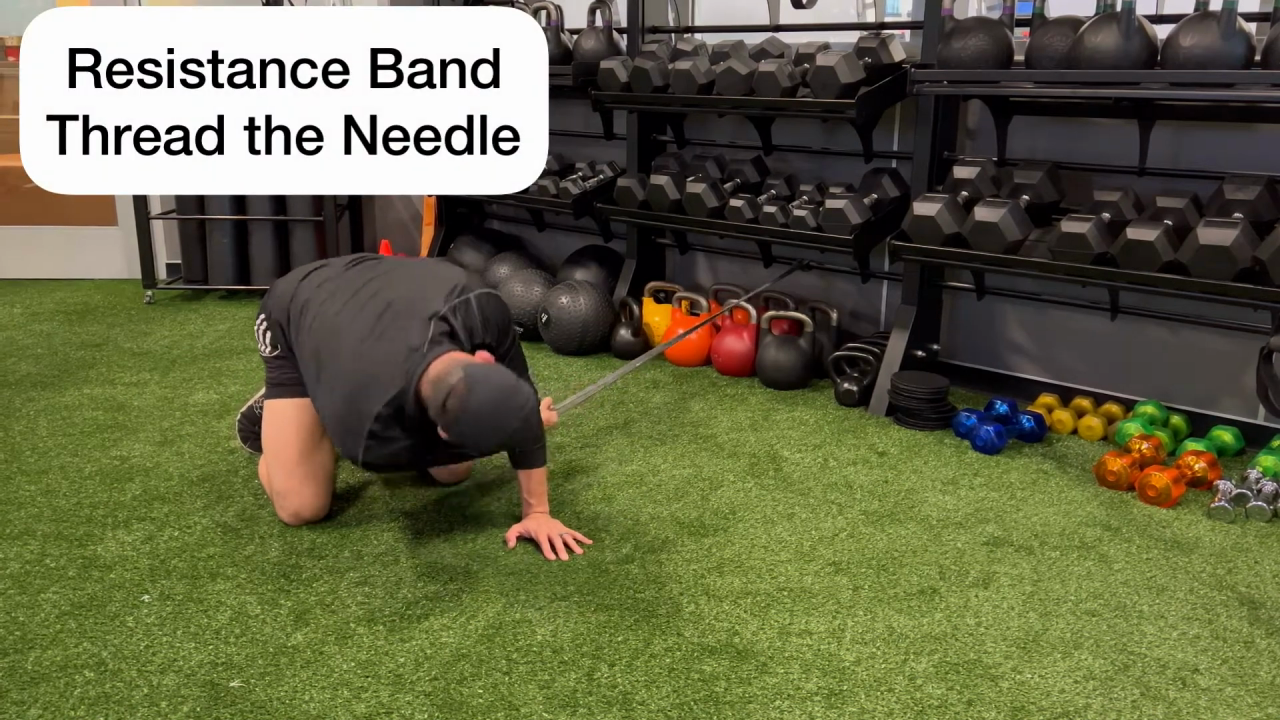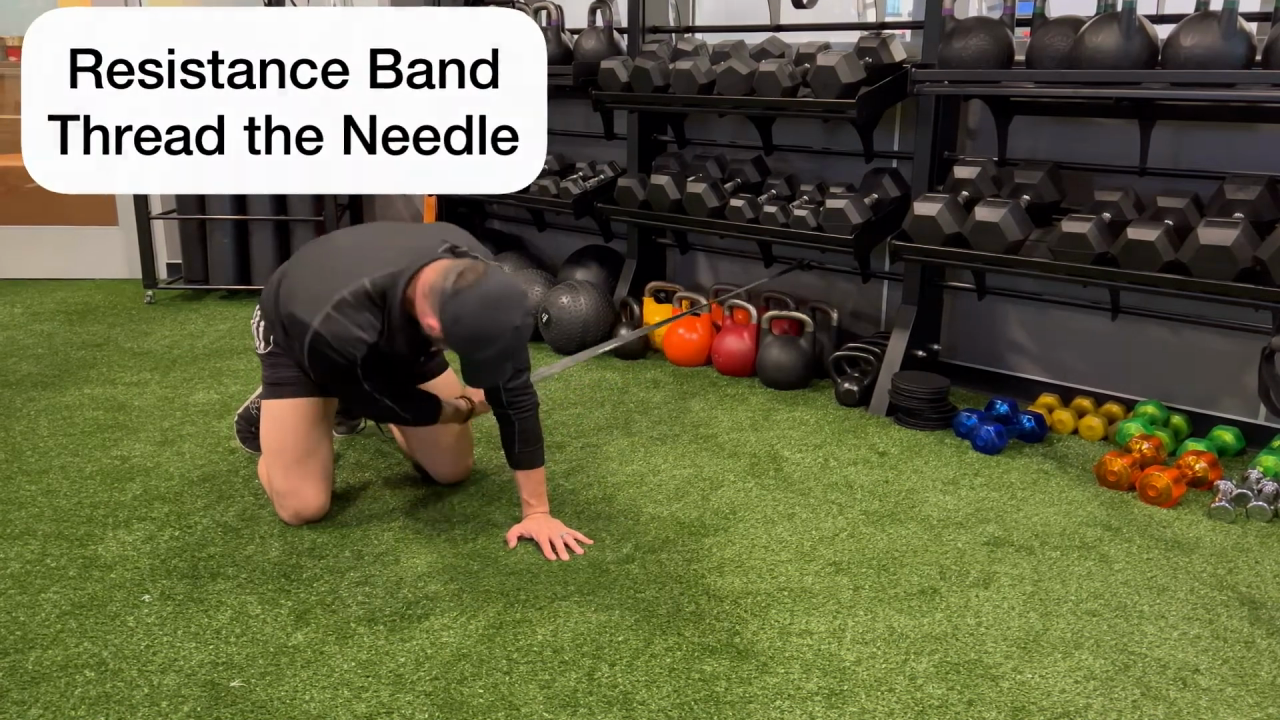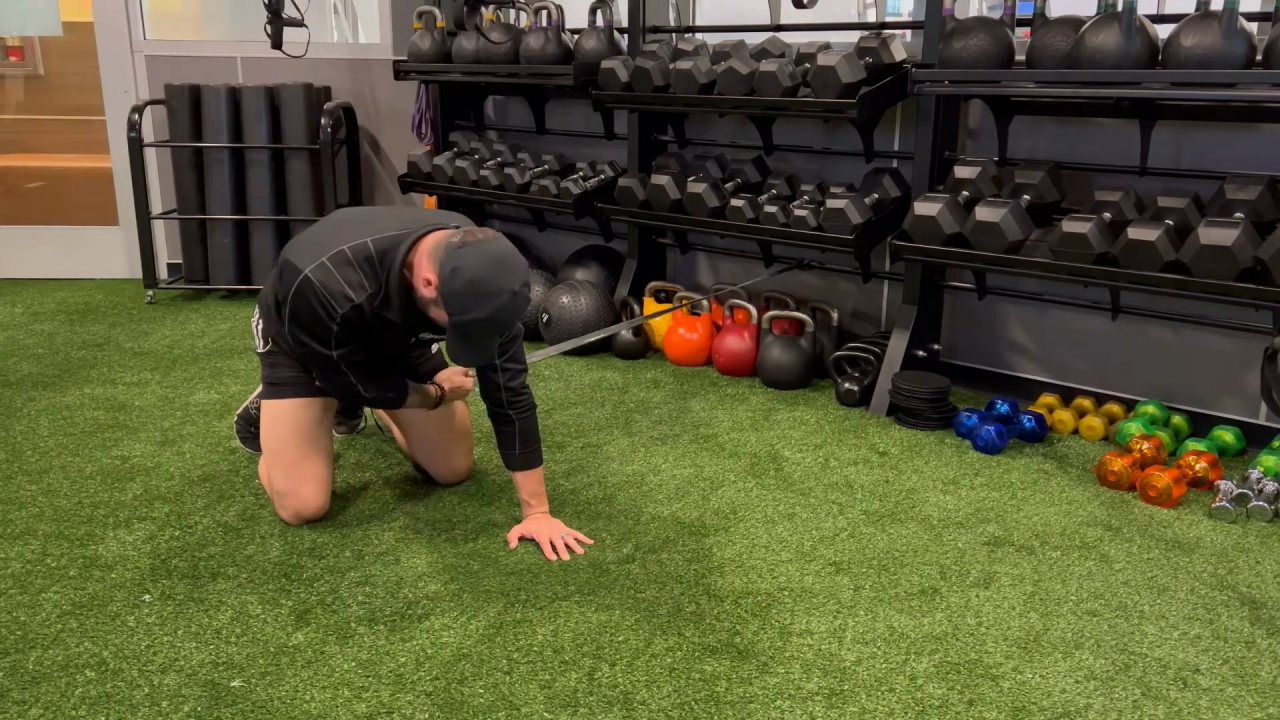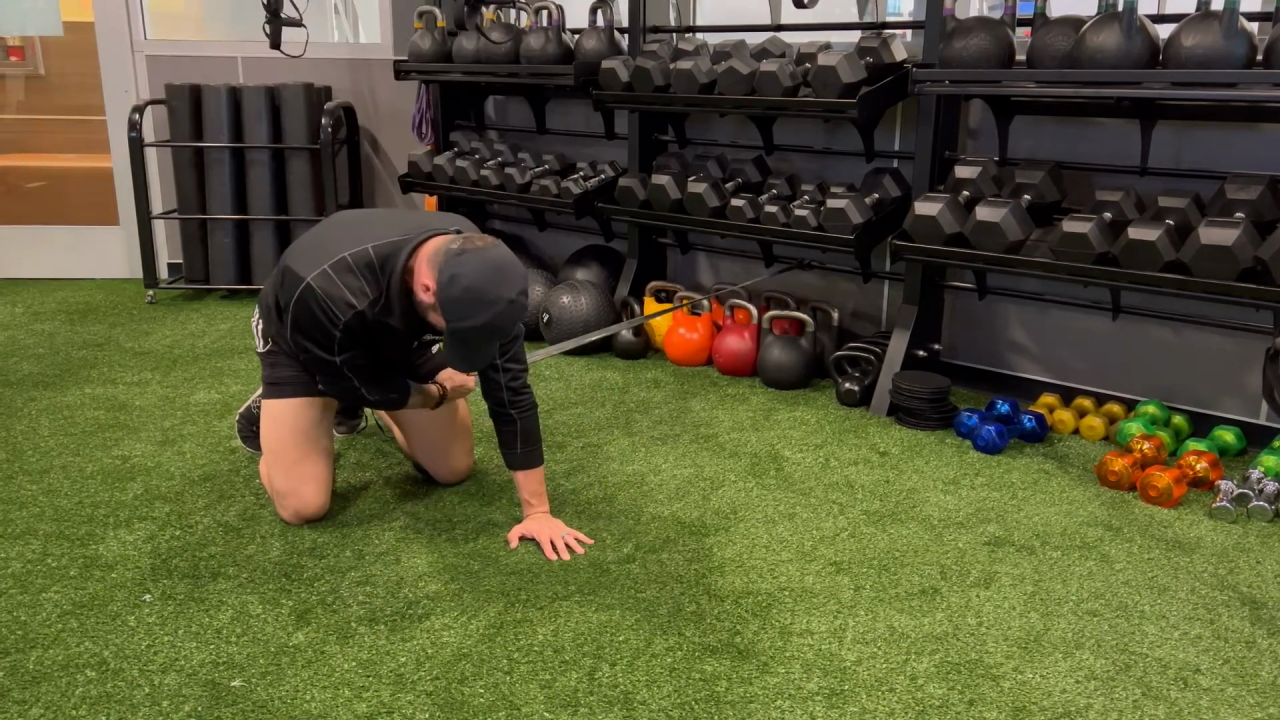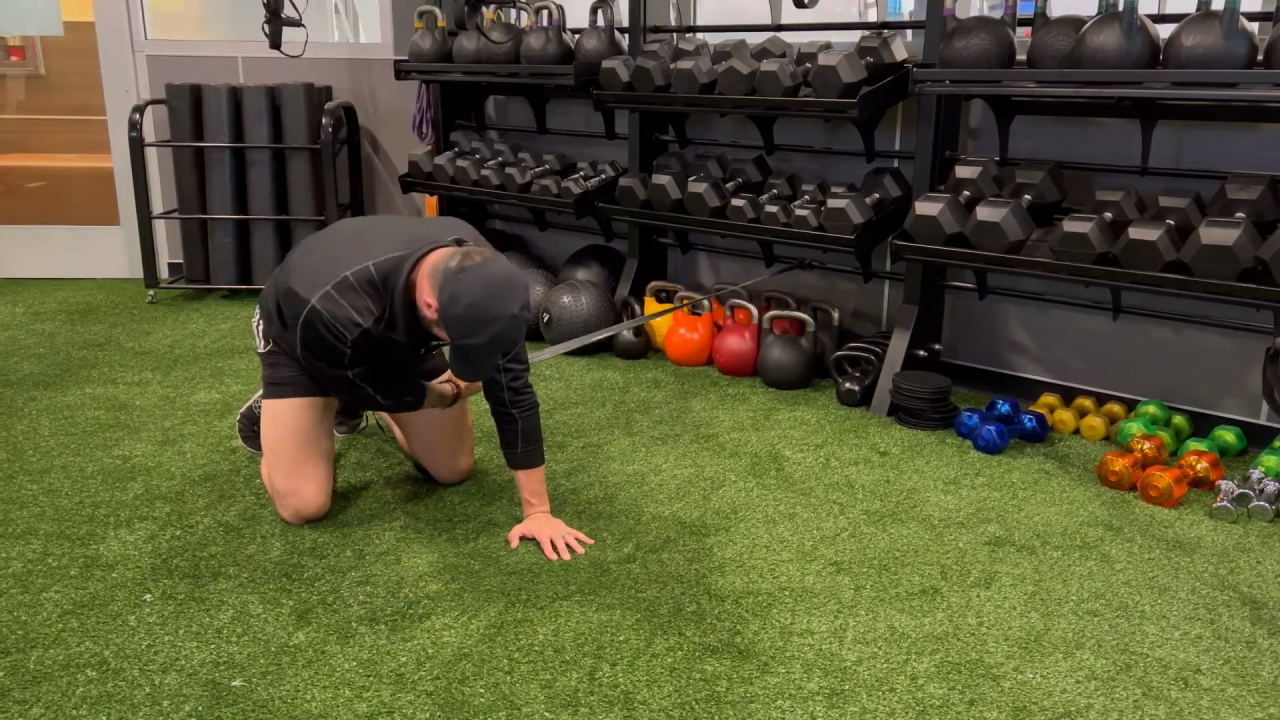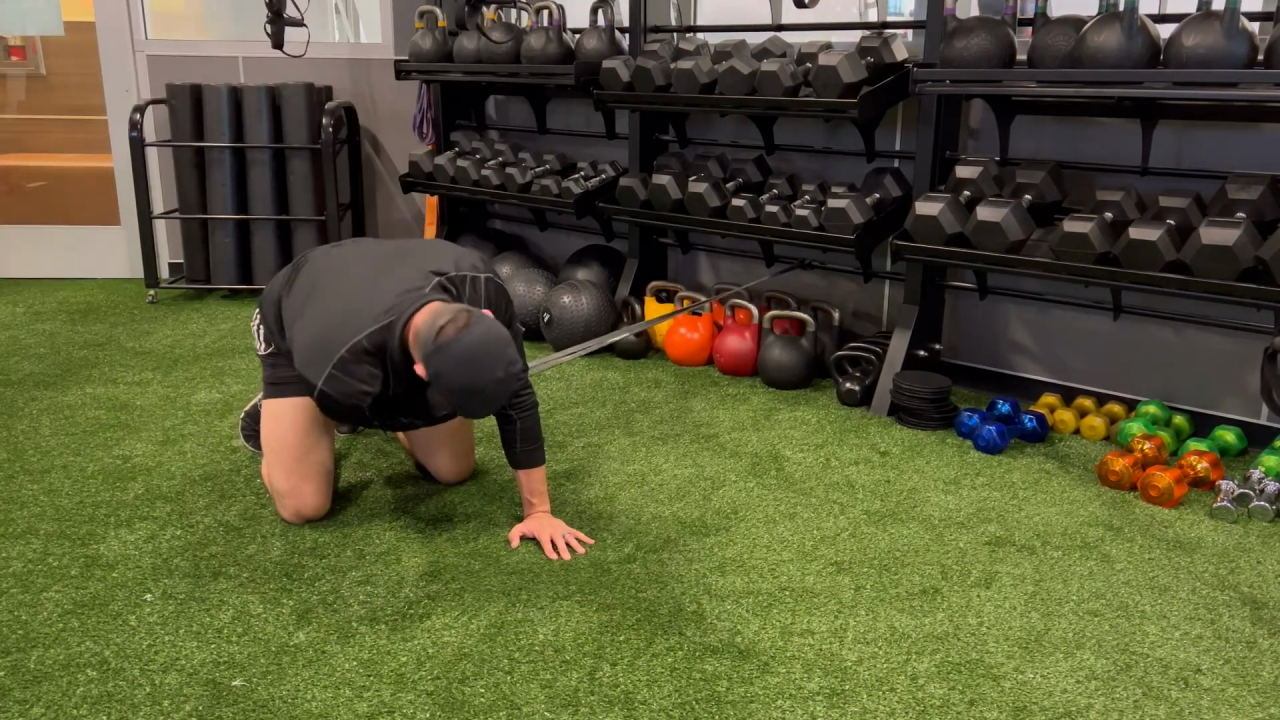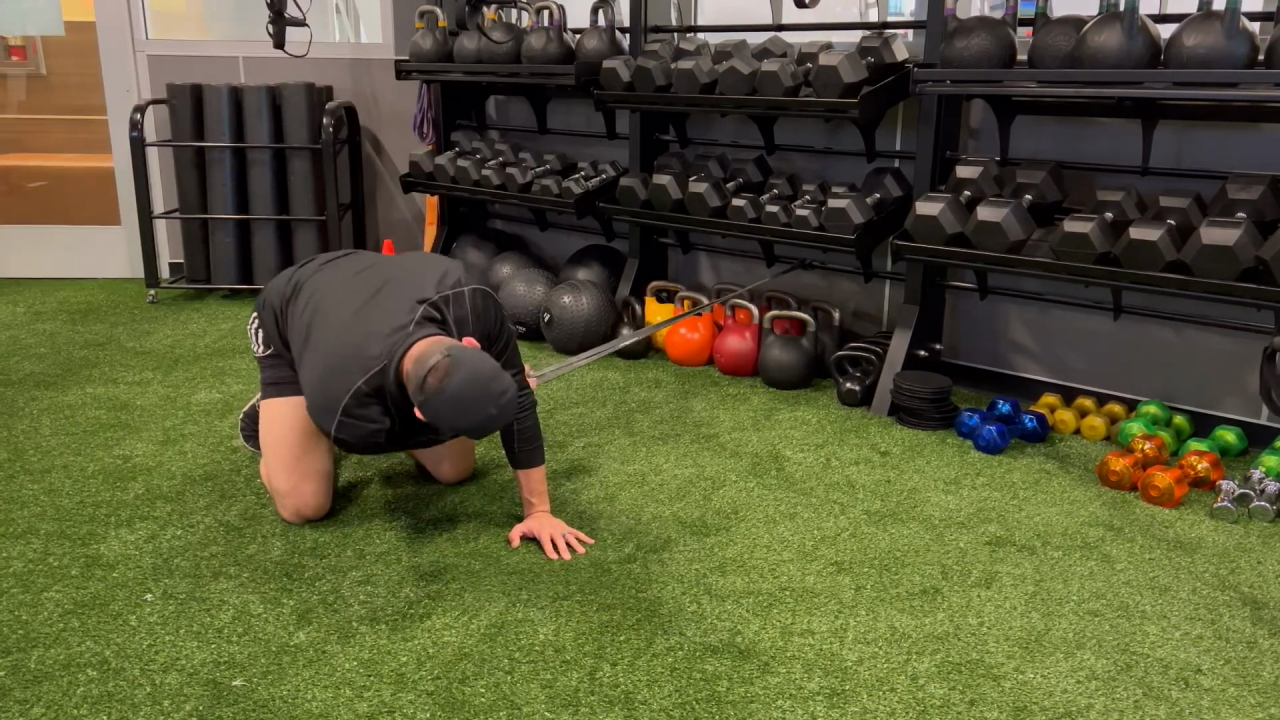
dt=0.4s
person 1, frame 1
left shoulder: (478, 307)
left elbow: (518, 404)
left wrist: (537, 511)
right wrist: (534, 421)
left knee: (455, 471)
right knee: (301, 508)
right ankle: (271, 410)
person 1, frame 2
left shoulder: (483, 280)
right shoulder: (337, 324)
left elbow: (515, 393)
right elbow: (394, 405)
left wrist: (537, 511)
right wrist: (468, 407)
right hip: (297, 333)
left knee: (453, 470)
right knee: (302, 507)
left ankle: (350, 405)
right ankle: (269, 410)
person 1, frame 3
left shoulder: (479, 271)
right shoulder: (327, 284)
left elbow: (507, 385)
right elbow: (355, 382)
left wrist: (537, 511)
right wrist: (437, 394)
left hip: (397, 335)
right hip: (301, 342)
left knee: (454, 471)
right knee: (303, 506)
left ankle: (352, 407)
right ankle: (269, 410)
person 1, frame 4
left shoulder: (479, 271)
right shoulder: (331, 291)
left elbow: (509, 384)
right elbow: (357, 385)
left wrist: (537, 511)
right wrist: (440, 393)
right hip: (300, 341)
left knee: (455, 470)
right knee: (303, 506)
left ankle: (351, 408)
right ankle: (270, 411)
person 1, frame 5
left shoulder: (482, 274)
right shoulder: (335, 309)
left elbow: (511, 386)
right elbow: (372, 391)
left wrist: (537, 509)
right wrist: (452, 392)
right hip: (298, 339)
left knee: (455, 470)
right knee: (304, 505)
left ankle: (349, 409)
right ankle: (270, 409)
person 1, frame 6
left shoulder: (481, 288)
right shoulder: (338, 377)
left elbow: (516, 395)
right elbow: (408, 411)
left wrist: (539, 511)
right hip: (293, 336)
left knee: (455, 471)
right knee: (303, 507)
left ankle: (365, 407)
right ankle: (273, 410)
person 1, frame 7
left shoulder: (469, 302)
right shoulder: (348, 413)
left elbow: (516, 396)
left wrist: (539, 510)
left knee: (455, 471)
right knee: (303, 506)
right ankle: (271, 412)
